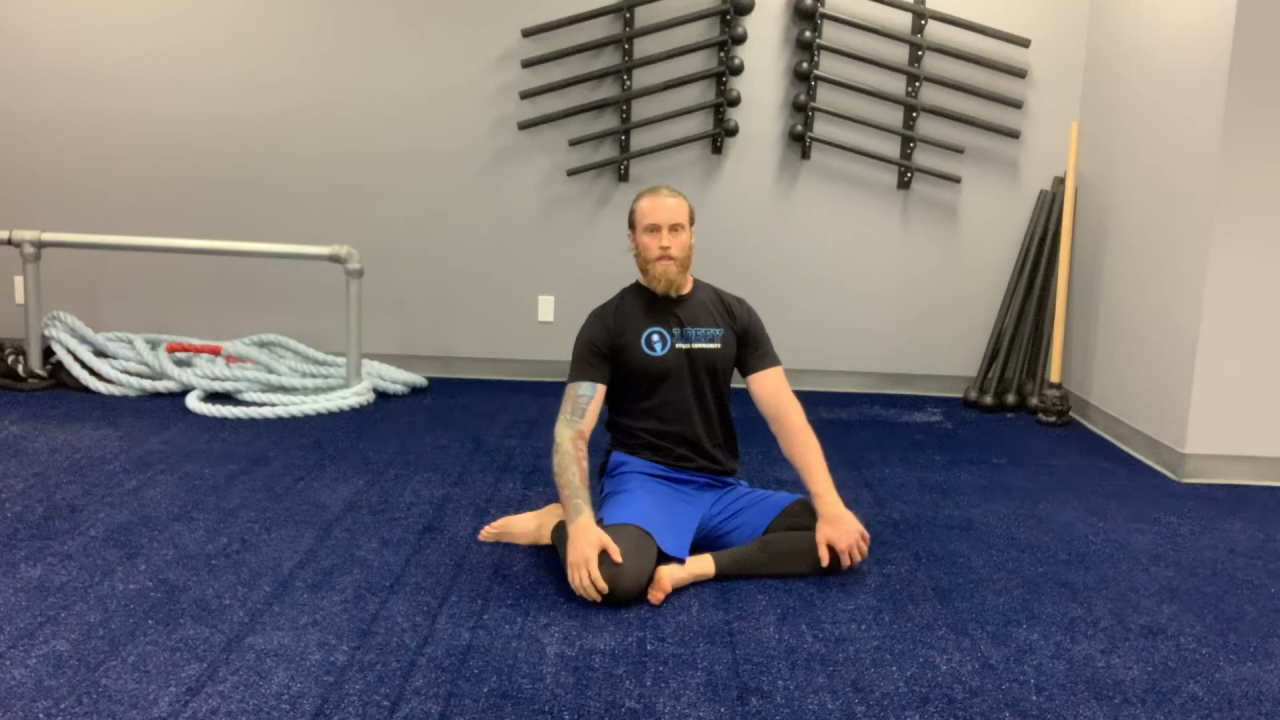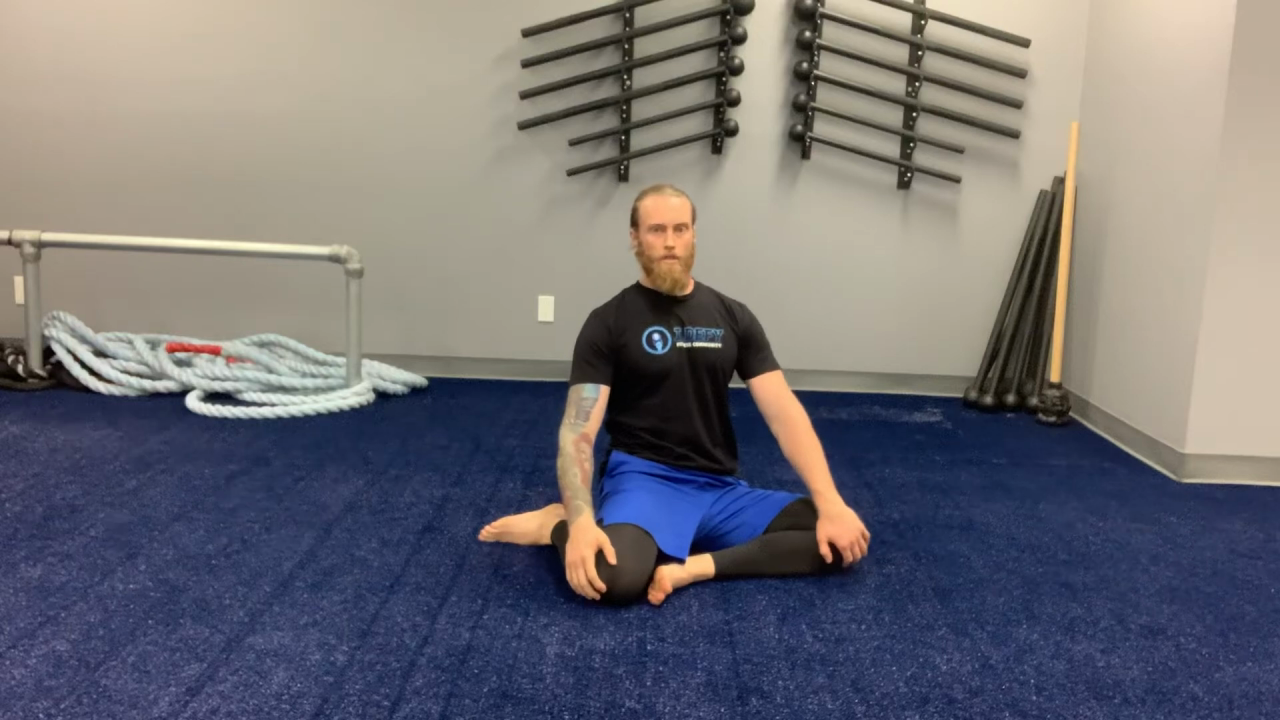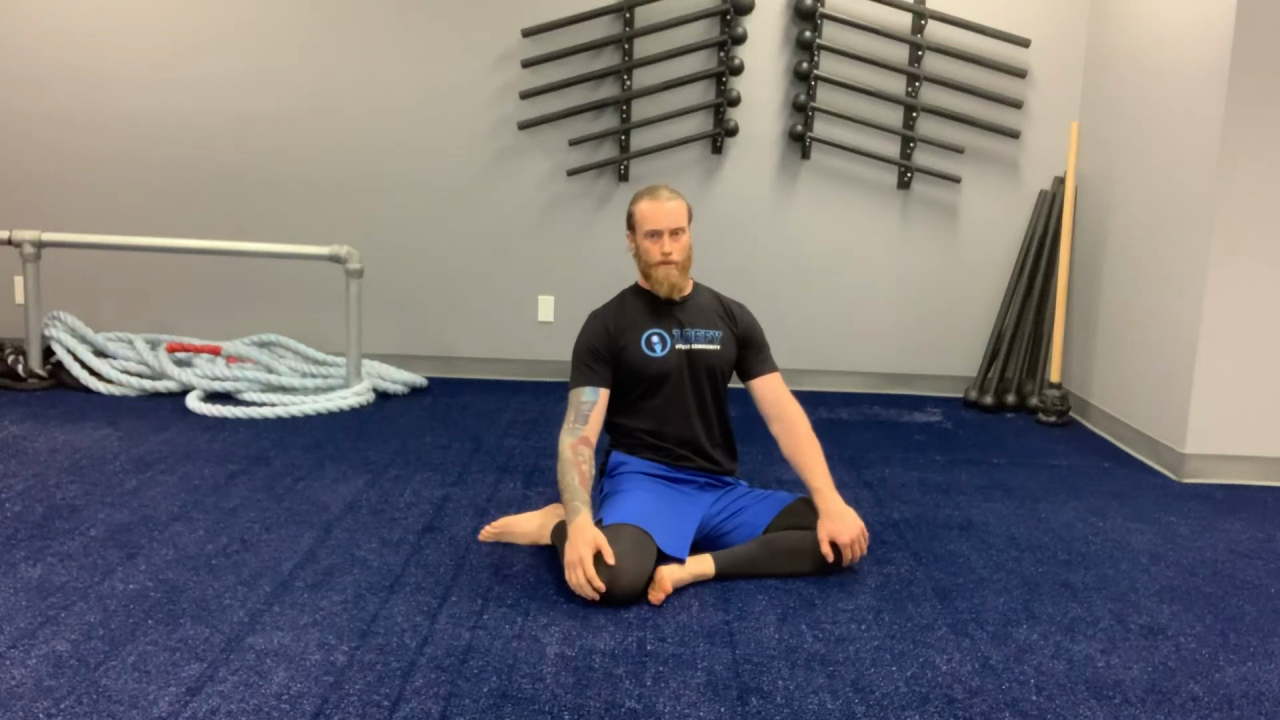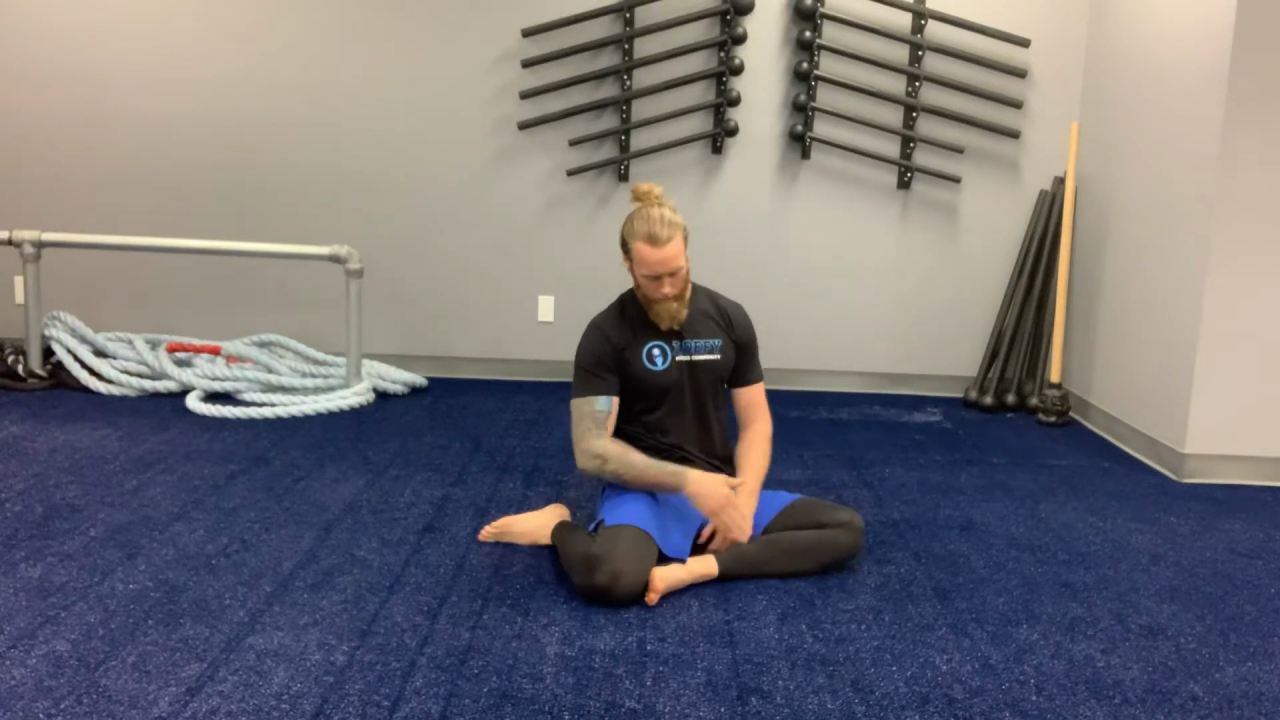
dt=0.7s
person 1, frame 1
left shoulder: (733, 313)
right shoulder: (608, 322)
left elbow: (782, 413)
right elbow: (572, 430)
left wrist: (830, 505)
right wrist: (580, 523)
left hip: (722, 490)
right hip: (645, 480)
left knee: (840, 545)
right knee: (616, 578)
left ankle: (696, 566)
right ankle: (557, 525)
person 1, frame 2
left shoulder: (732, 316)
right shoulder: (609, 322)
left elbow: (783, 413)
right elbow: (578, 431)
left wrist: (830, 503)
right wrist: (582, 522)
left hip: (721, 489)
right hip: (643, 480)
left knee: (841, 541)
right knee: (616, 577)
left ankle: (695, 566)
right ankle: (557, 524)
person 1, frame 3
left shoulder: (732, 317)
right shoulder: (607, 325)
left elbow: (783, 414)
right elbow: (579, 434)
left wrist: (830, 502)
right wrist: (579, 523)
left hip: (720, 489)
right hip: (643, 480)
left knee: (841, 540)
right knee: (615, 578)
left ankle: (695, 567)
right ankle: (556, 525)
person 1, frame 4
left shoulder: (729, 318)
right shoulder: (606, 334)
left elbow: (755, 423)
right elbow: (592, 450)
left wrist: (745, 501)
right wrist: (687, 483)
left hip: (717, 489)
right hip: (644, 488)
left knee: (846, 529)
right knee: (614, 578)
left ankle: (693, 569)
right ankle: (557, 526)
